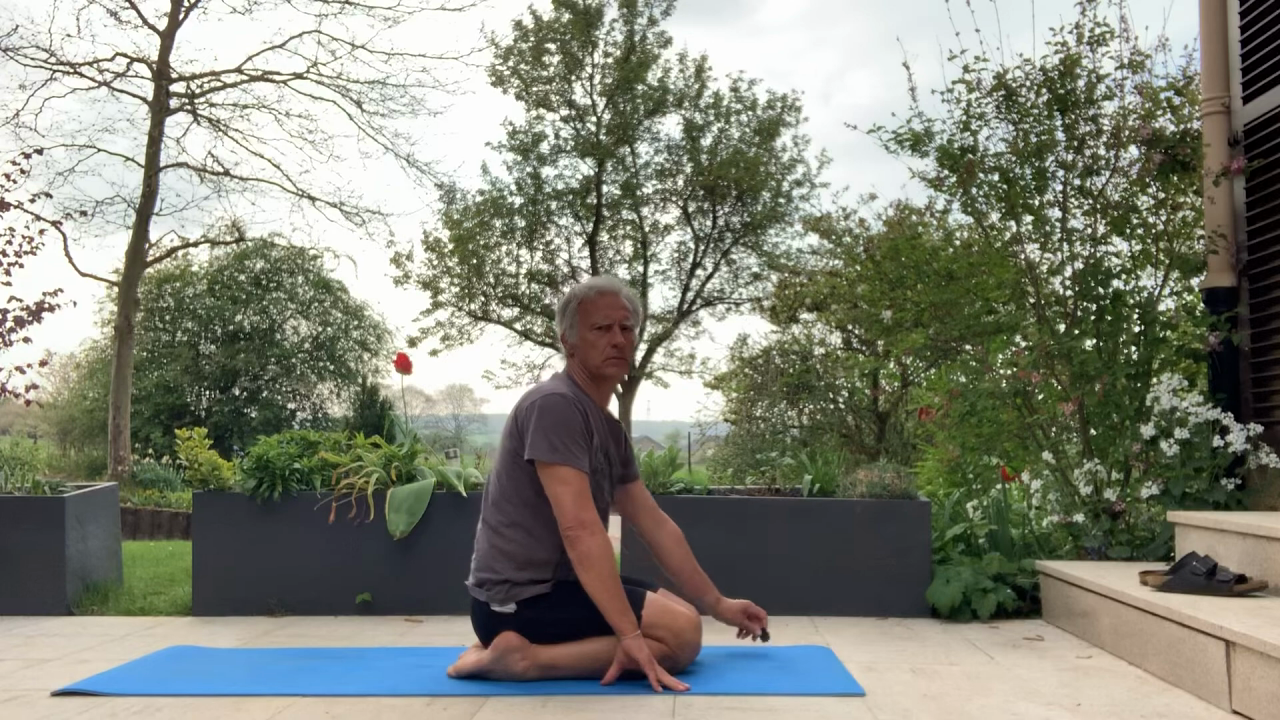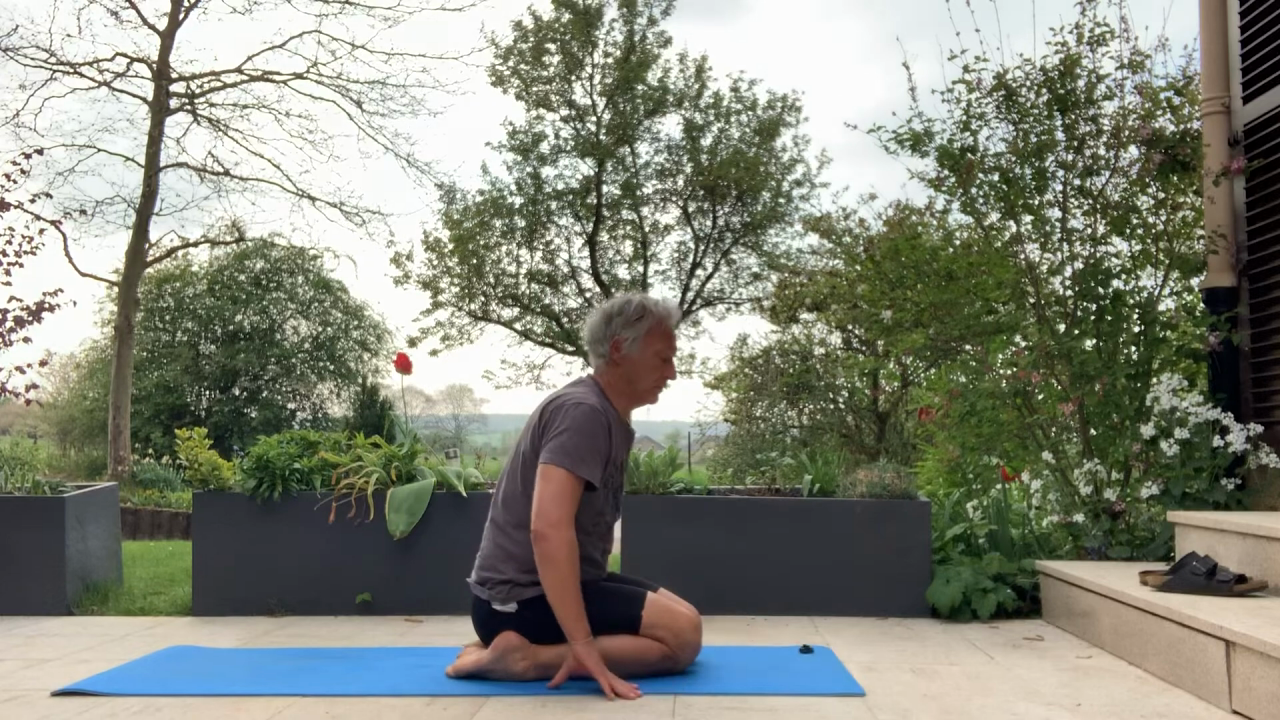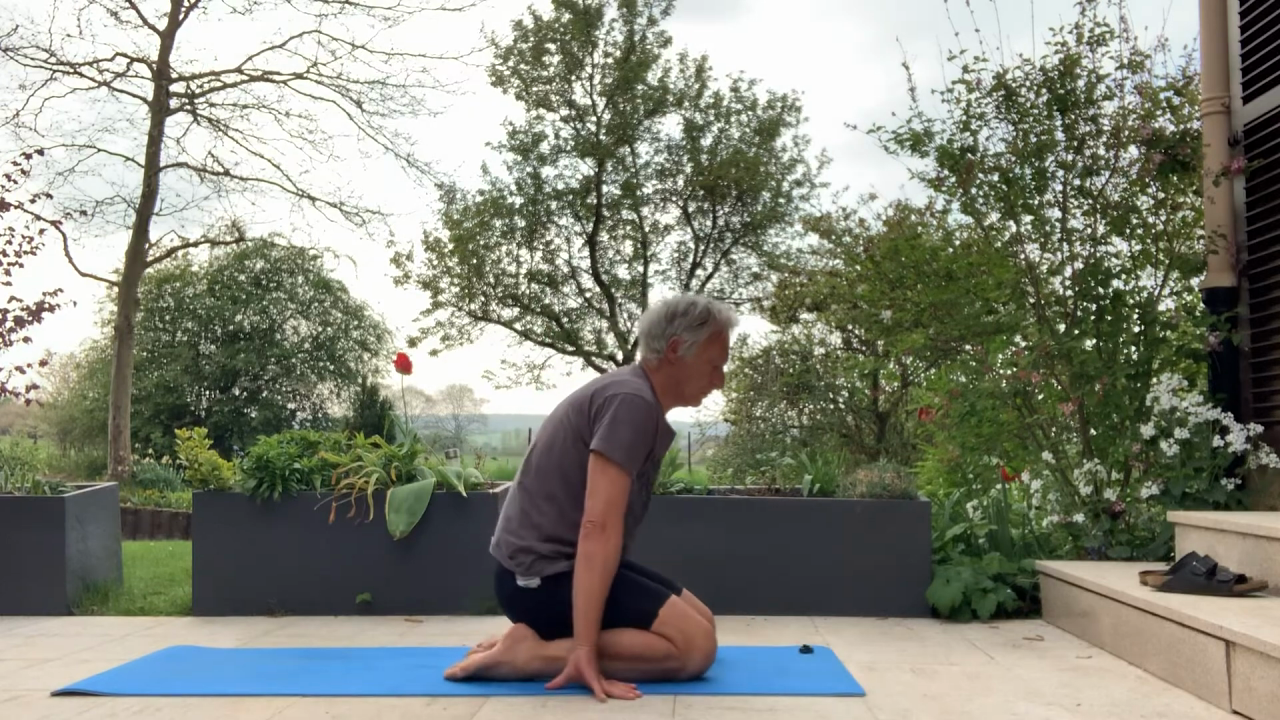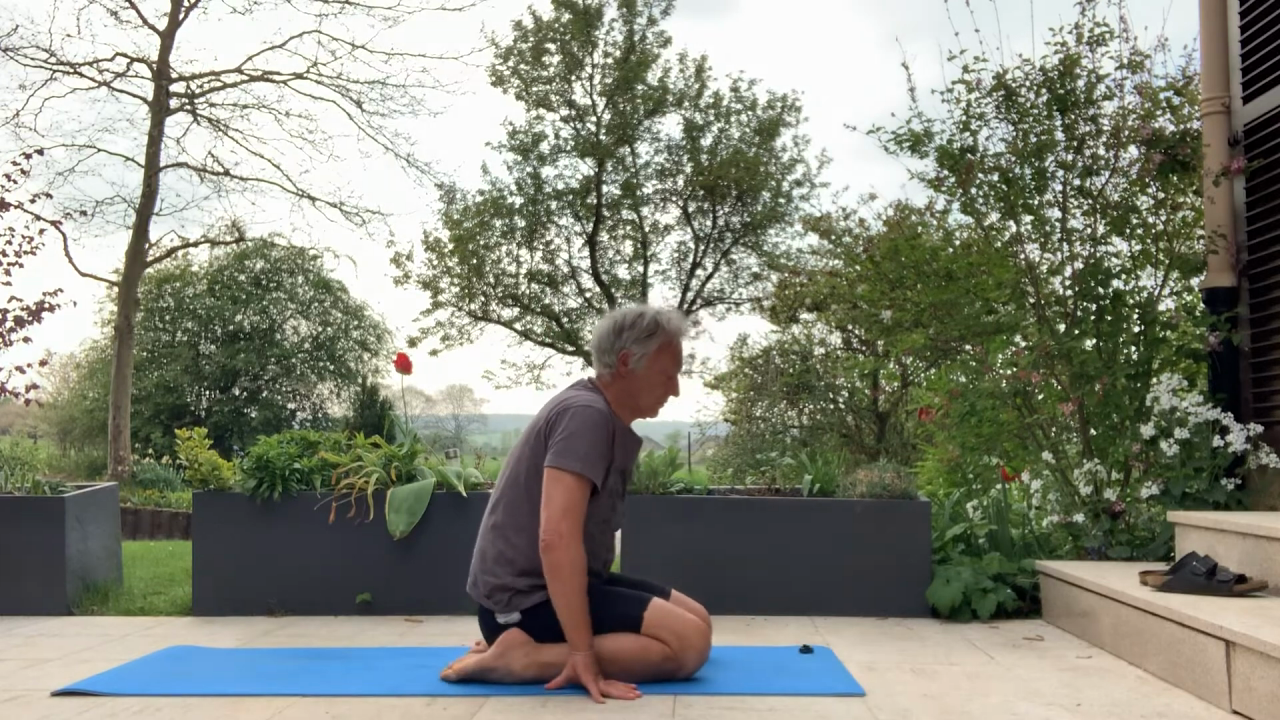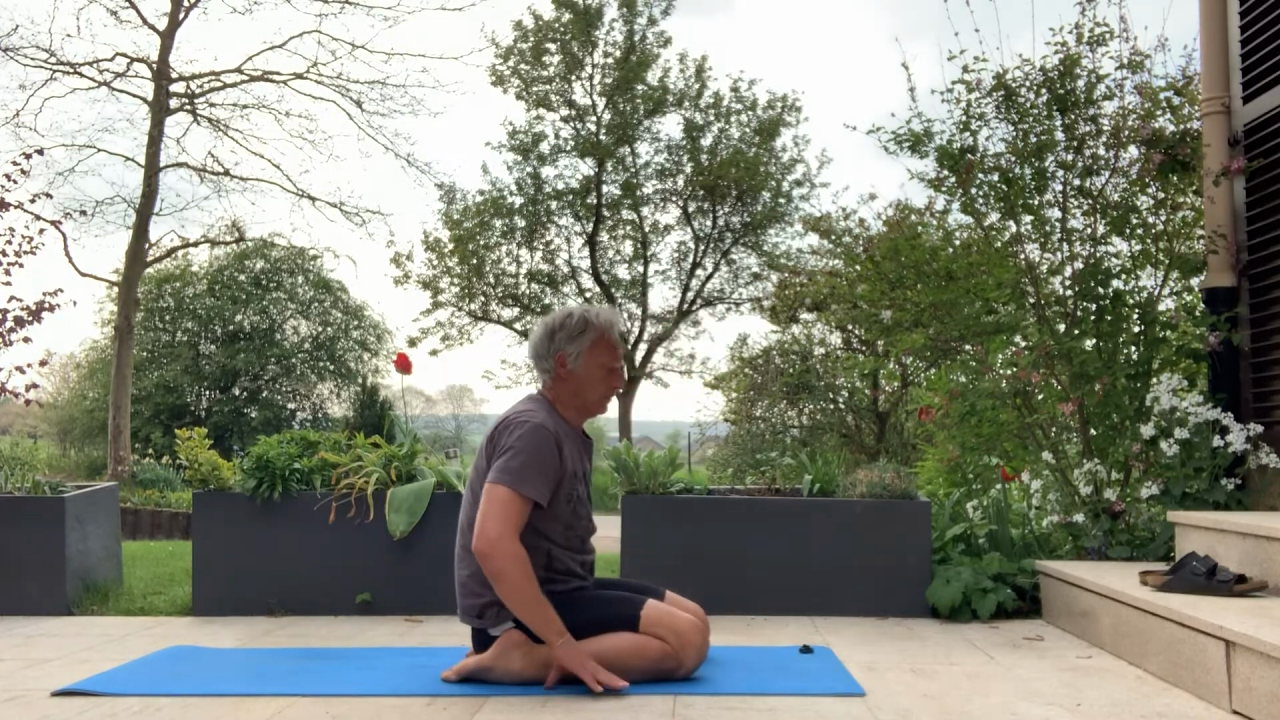
dt=0.7s
person 1, frame 1
left shoulder: (609, 428)
right shoulder: (555, 405)
left elbow: (655, 524)
right elbow: (580, 530)
left wrist: (717, 604)
right wrist: (630, 635)
left hip: (551, 584)
right hip: (519, 598)
left knee: (684, 614)
right knee: (680, 633)
left ankle: (525, 643)
right ankle: (522, 656)
person 1, frame 2
left shoulder: (607, 416)
right shoulder: (583, 411)
right elbow: (549, 530)
right wrist: (582, 644)
left hip: (550, 589)
right hip: (520, 599)
left knee: (683, 617)
right knee: (681, 635)
left ankle: (523, 643)
right ankle: (522, 658)
person 1, frame 3
left shoulder: (634, 395)
right shoulder: (632, 400)
right elbow: (598, 527)
right wrist: (585, 649)
left hip: (565, 564)
right hip: (541, 574)
left knee: (700, 622)
right knee: (694, 646)
left ankle: (539, 639)
right ankle: (528, 653)
person 1, frame 4
left shoulder: (607, 418)
right shoulder: (587, 415)
right elbow: (556, 539)
right wrist: (582, 652)
left hip: (556, 590)
right hip: (528, 602)
left knee: (696, 620)
right knee: (688, 643)
left ankle: (537, 645)
right ankle: (523, 658)
person 1, frame 5
left shoulder: (567, 431)
right shoulder: (534, 430)
right elbow: (493, 544)
right wrist: (561, 643)
left hip: (556, 591)
right hip: (516, 613)
left knee: (693, 618)
right knee: (686, 640)
left ankle: (526, 646)
right ankle: (521, 657)
